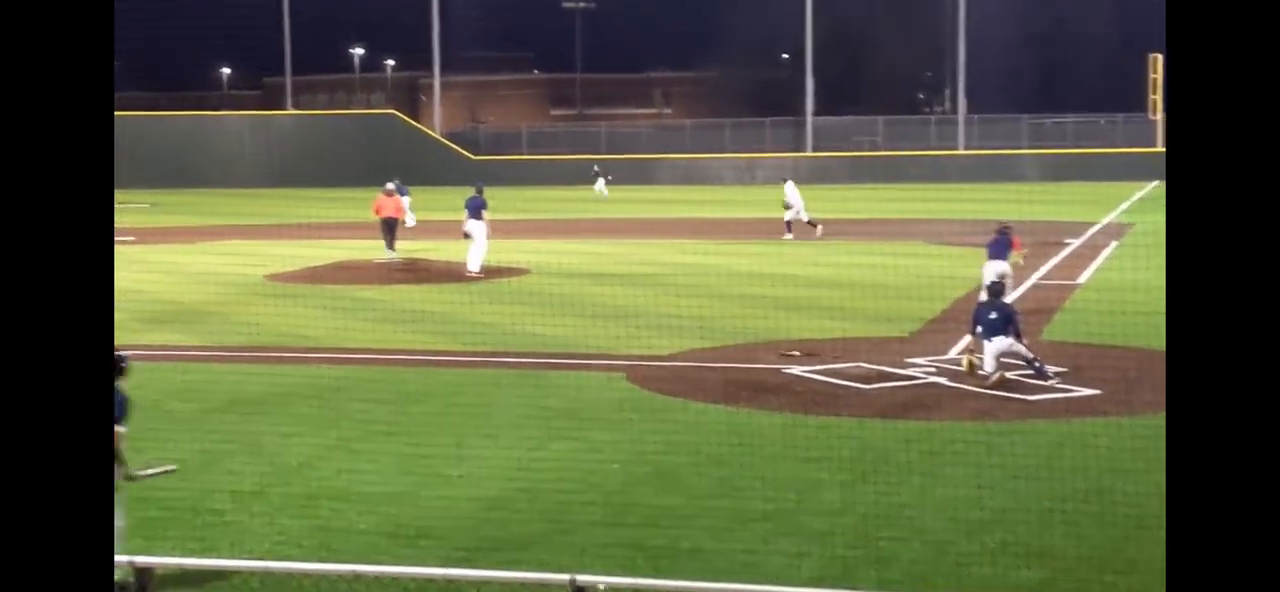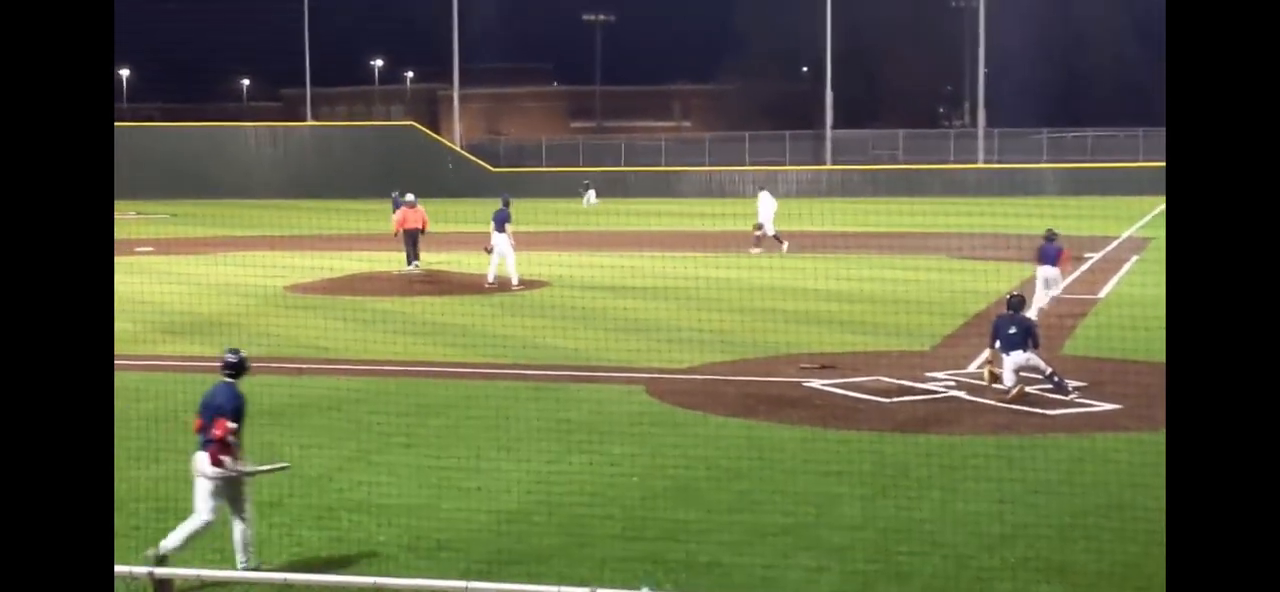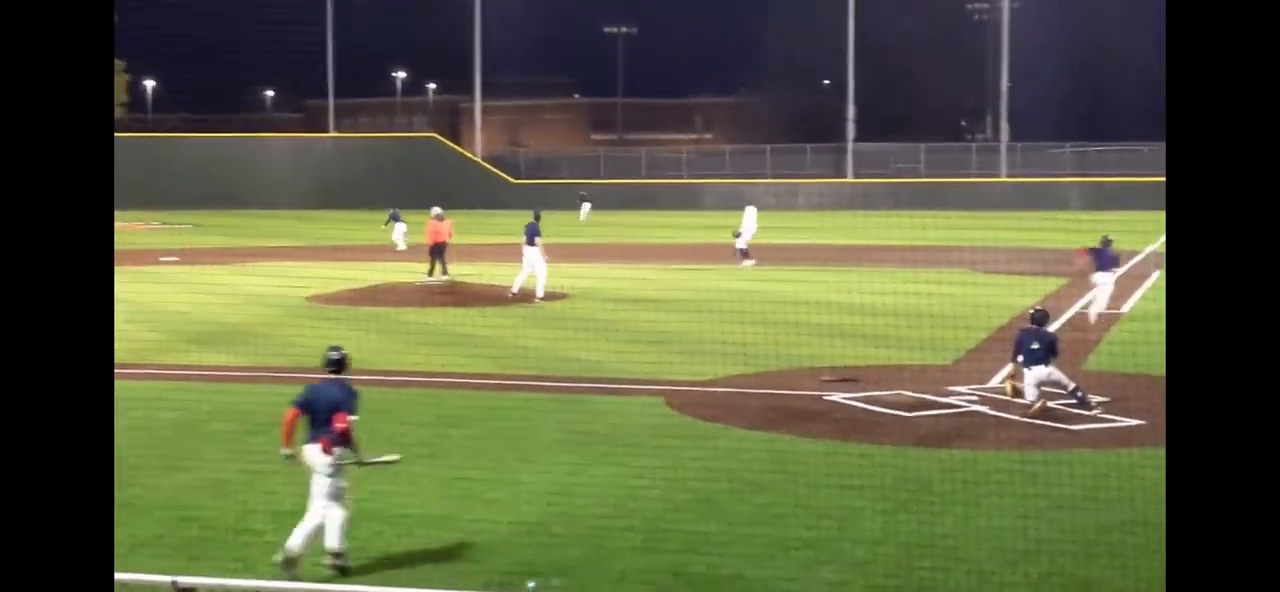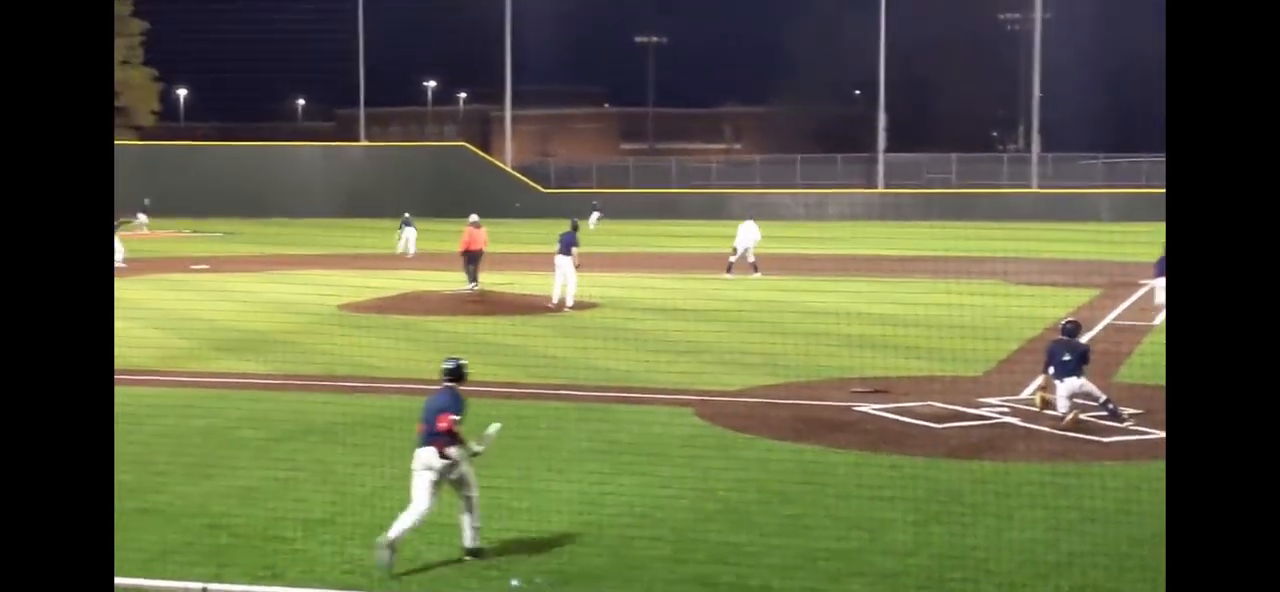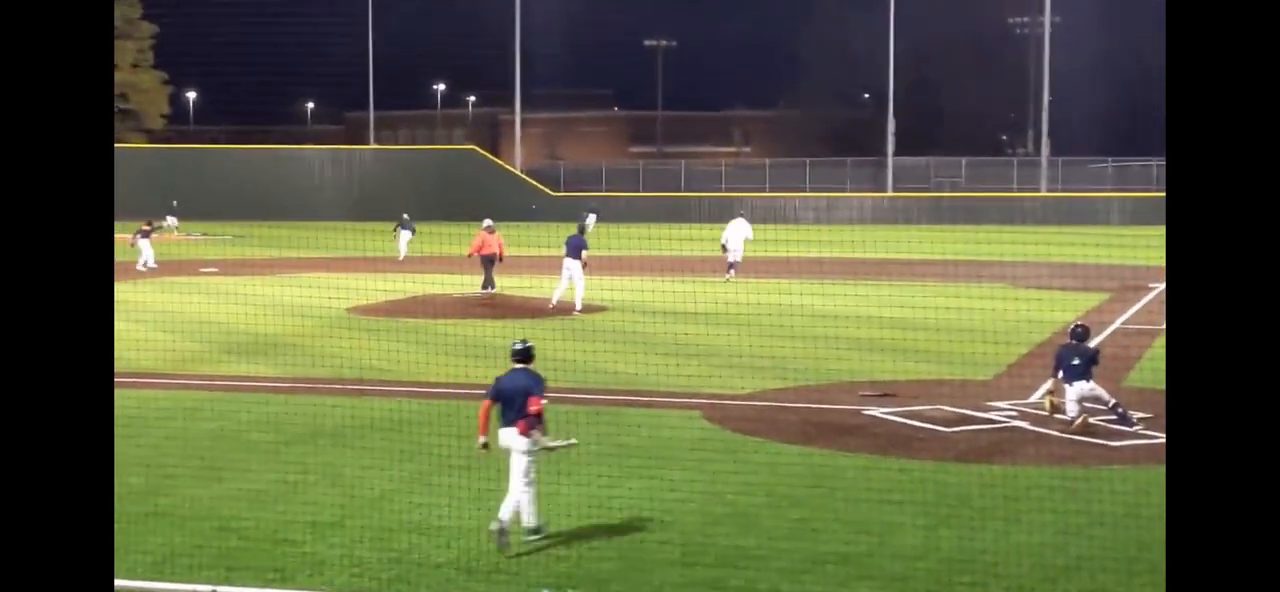
dt=0.3s
person 1, frame 1
right shoulder: (118, 398)
right elbow: (113, 438)
right wrist: (124, 468)
right hip: (112, 466)
left knee: (115, 521)
right knee: (115, 522)
person 1, frame 2
left shoulder: (212, 392)
right shoulder: (235, 396)
left elbow: (199, 427)
right elbow: (221, 434)
right wrist: (239, 459)
left hip: (202, 459)
right hip: (222, 461)
left knee: (203, 517)
right knee: (240, 514)
left ankle: (163, 551)
right ankle: (245, 566)
person 1, frame 3
left shoulder: (312, 389)
right shoulder: (348, 392)
left elbow: (290, 416)
right elbow: (342, 427)
left wrist: (287, 446)
right wrist: (356, 451)
left hip: (311, 450)
right hip: (330, 452)
left knee: (334, 502)
right knee: (322, 506)
left ankle: (336, 550)
right ankle: (291, 550)
person 1, frame 4
left shoulder: (433, 398)
right shoulder: (456, 397)
right elbow: (447, 426)
right wrist: (469, 446)
left hip: (423, 454)
right hip: (447, 454)
left knee: (419, 507)
right knee: (469, 497)
left ankle: (391, 539)
right ankle: (471, 546)
person 1, frame 5
left shoulder: (501, 380)
right shoulder: (535, 379)
left elbow: (486, 407)
right elbow: (536, 409)
left wrist: (482, 435)
right wrist: (543, 434)
left hip: (505, 434)
right hip: (524, 434)
left knee: (522, 481)
right knee: (520, 485)
left ankle: (531, 526)
right ankle: (501, 521)
